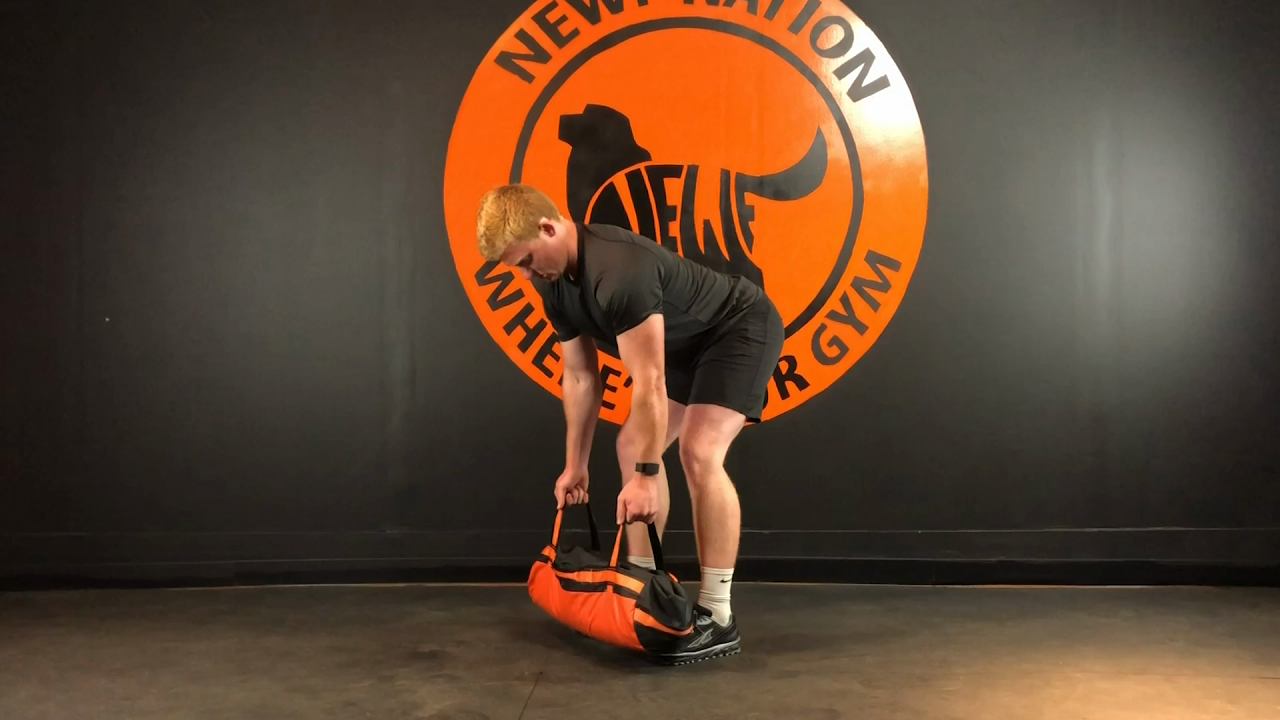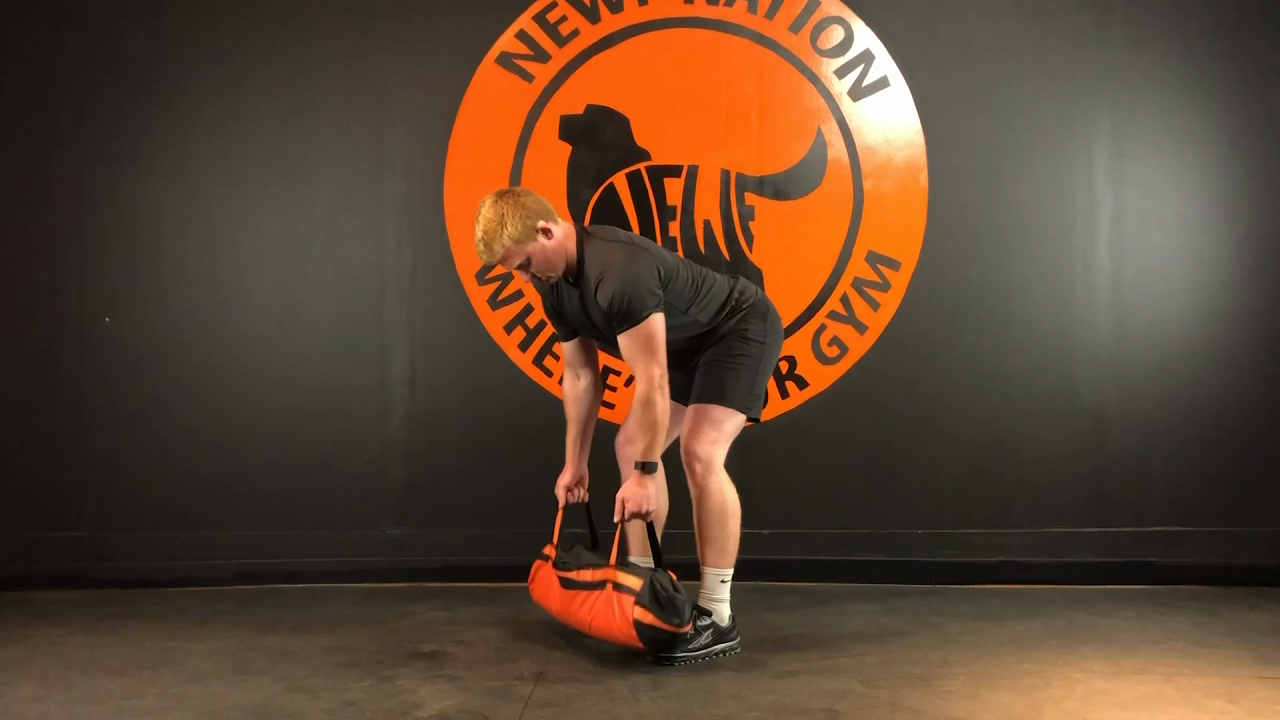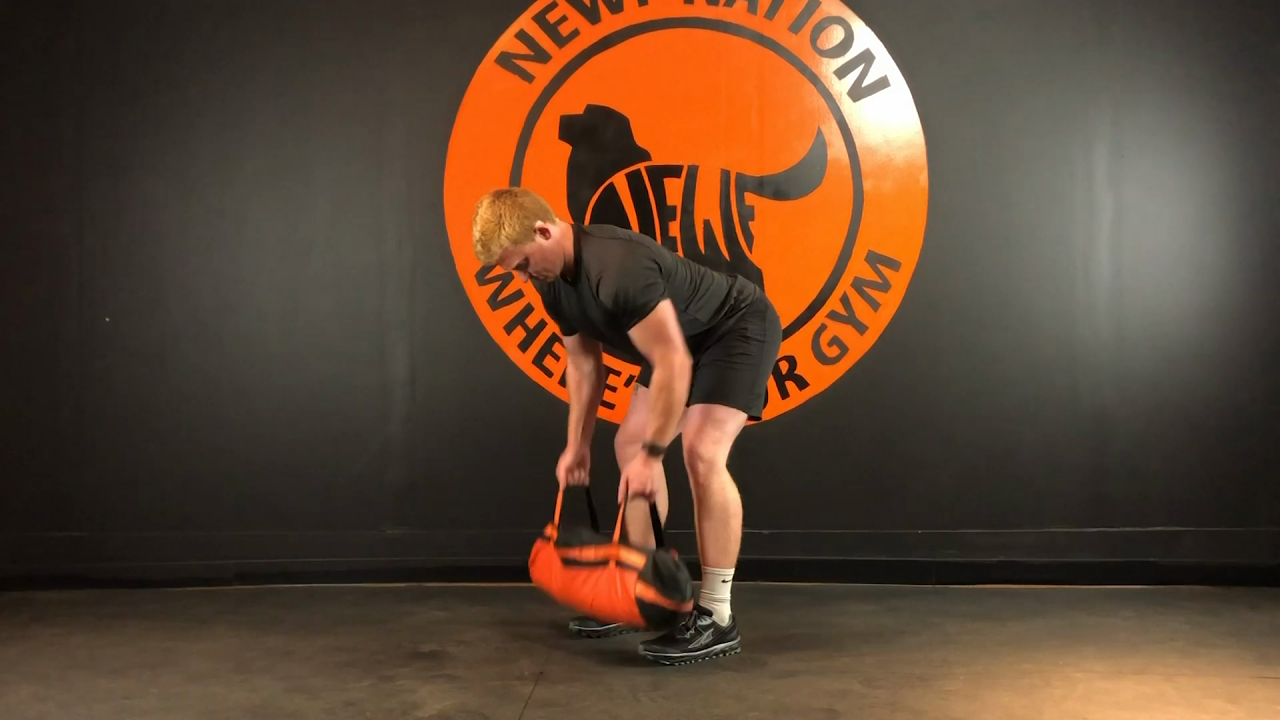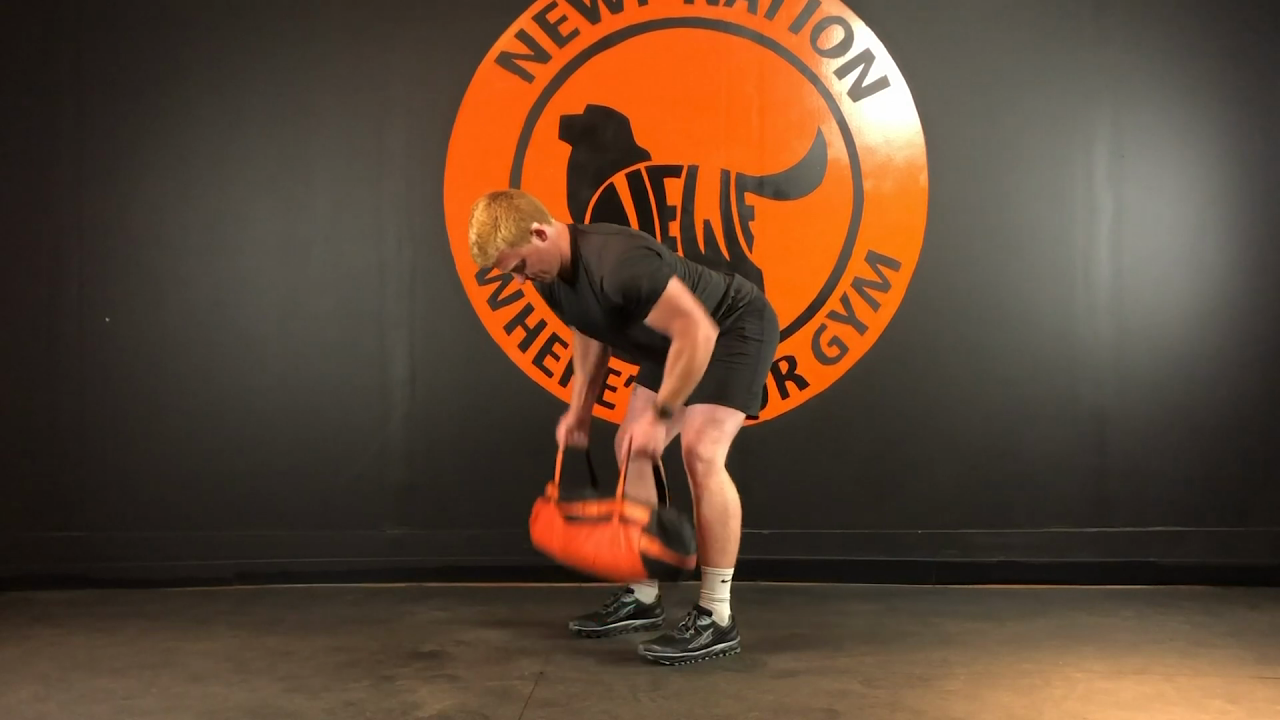
dt=0.1s
person 1, frame 1
left shoulder: (619, 270)
right shoulder: (554, 282)
left elbow: (648, 385)
right elbow: (580, 376)
left wrist: (646, 475)
right wrist: (575, 465)
left hip: (740, 328)
right hip: (683, 342)
left knee: (700, 454)
right knee: (631, 448)
left ankle: (717, 619)
person 1, frame 2
left shoulder: (618, 271)
right shoulder: (553, 283)
left elbow: (651, 383)
right elbow: (580, 375)
left wrist: (645, 473)
right wrist: (574, 464)
left hip: (739, 328)
right hip: (683, 342)
left knee: (701, 455)
right knee: (630, 447)
left ankle: (716, 618)
person 1, frame 3
left shoulder: (616, 268)
right shoulder: (553, 281)
left elbow: (673, 366)
right elbow: (584, 362)
left wrist: (652, 453)
right wrist: (577, 445)
left hip: (738, 327)
right hip: (678, 341)
left knee: (702, 453)
right knee: (628, 446)
left ankle: (716, 618)
person 1, frame 4
left shoulder: (615, 262)
right shoulder: (551, 277)
left elbow: (698, 334)
right elbow: (590, 336)
left wrist: (659, 414)
right wrist: (579, 408)
left hip: (734, 327)
right hip: (674, 339)
left knee: (701, 454)
right knee: (630, 448)
left ankle: (716, 618)
right ankle: (642, 596)
